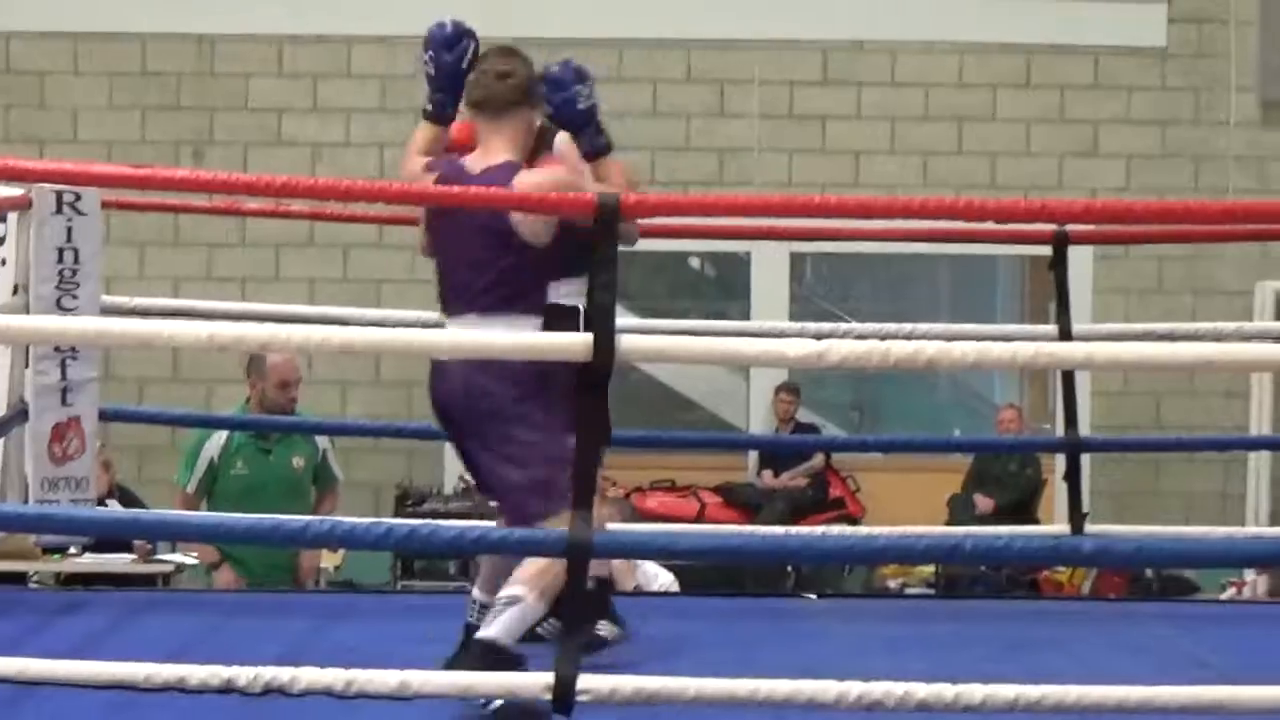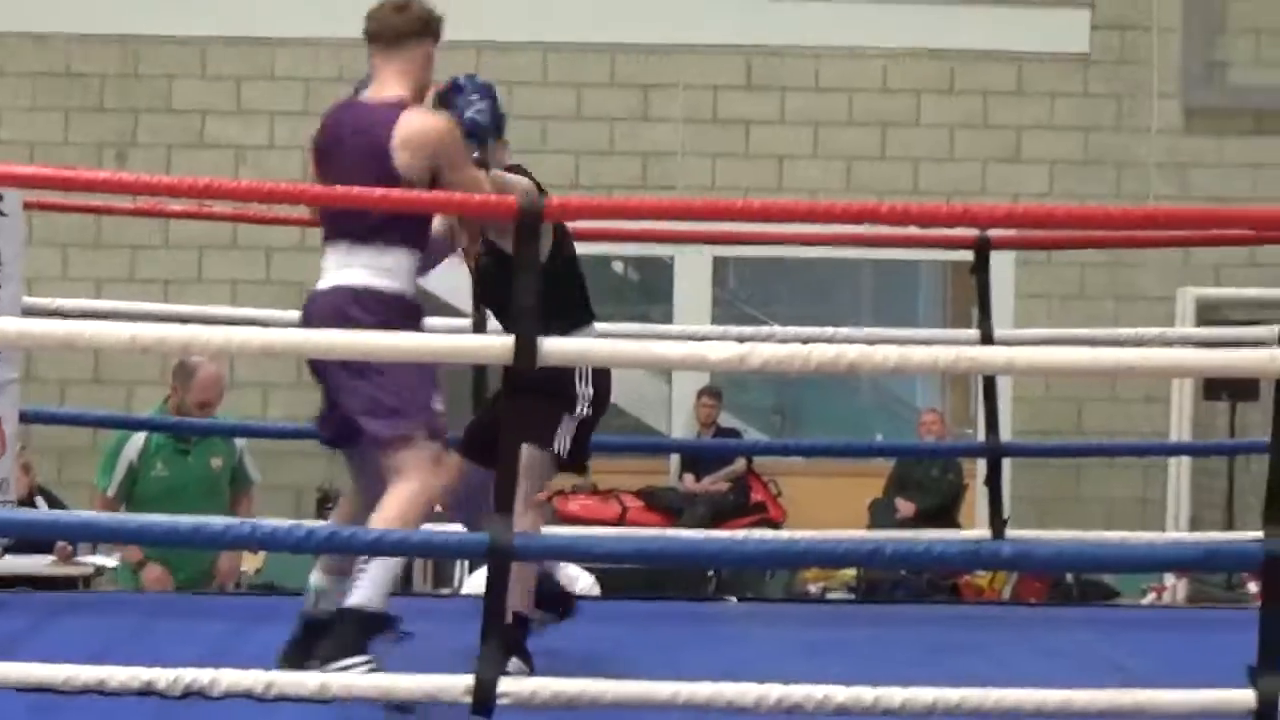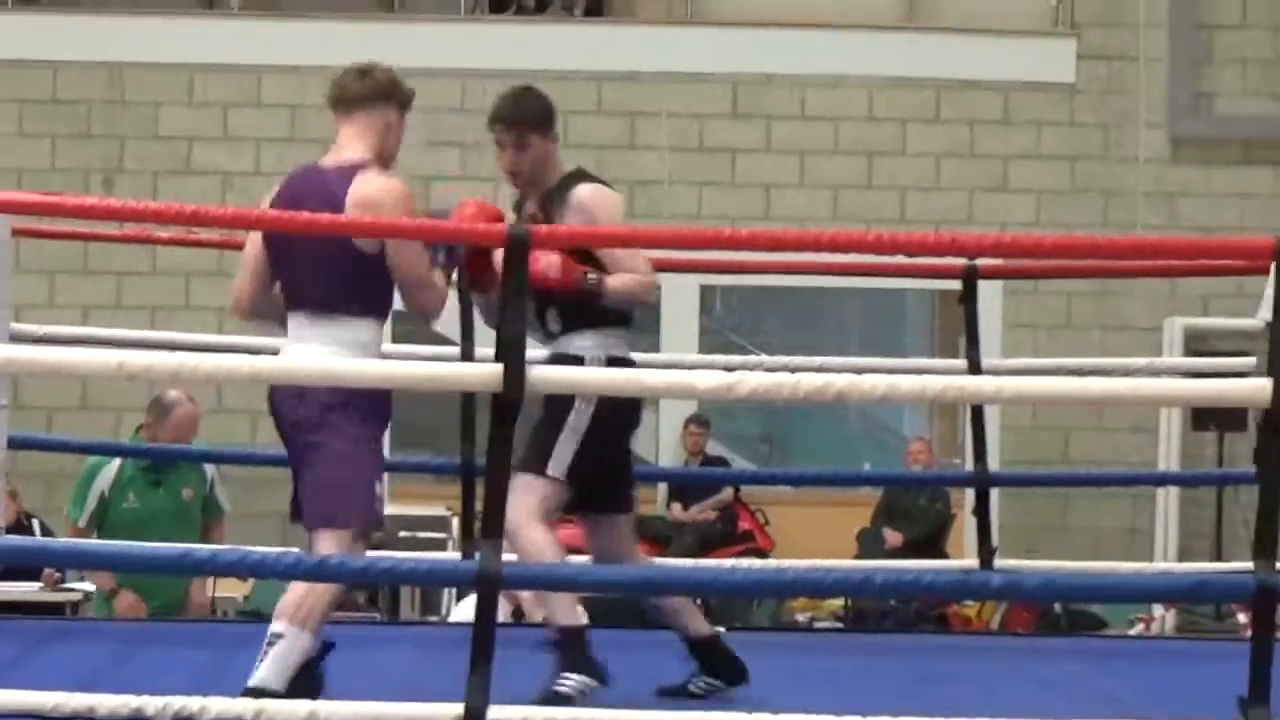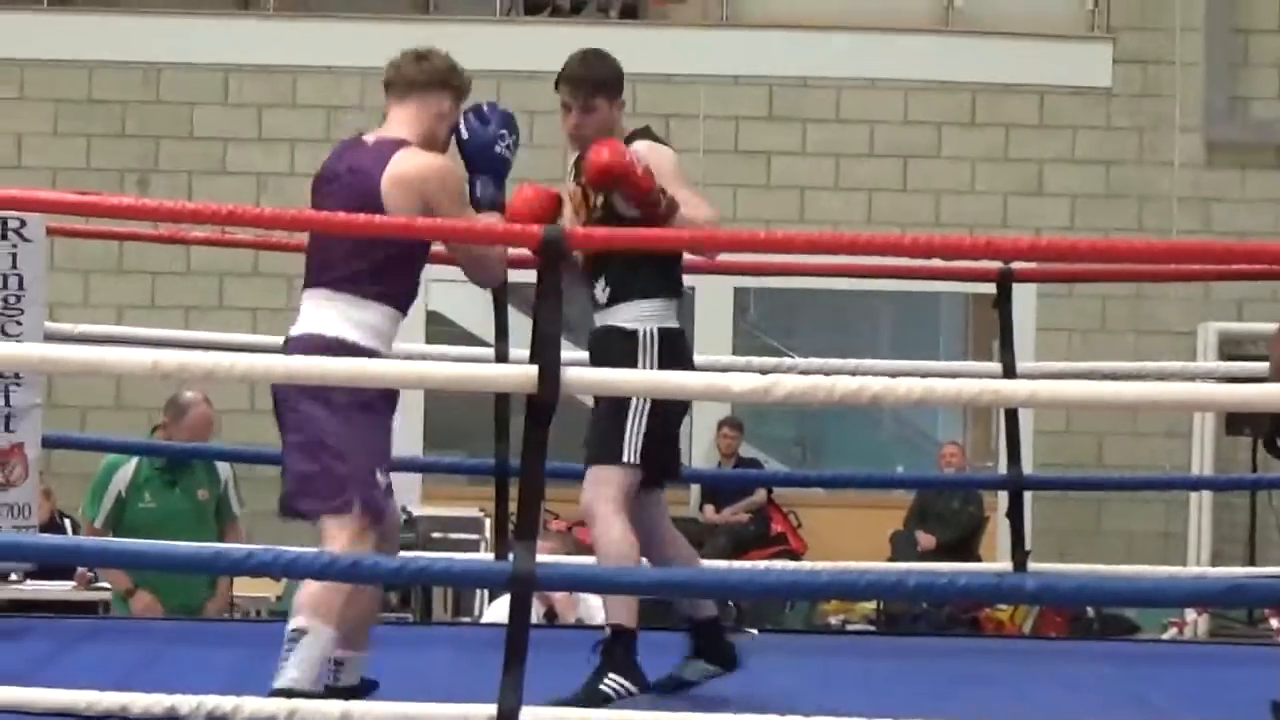
dt=0.3s
person 1, frame 1
left shoulder: (440, 180)
right shoulder: (544, 183)
left wrist: (442, 107)
right wrist: (589, 134)
left hip: (453, 373)
right hip: (511, 373)
left knee: (524, 511)
right knee: (564, 536)
left ankle: (483, 641)
right ankle: (488, 658)
person 1, frame 2
left shoulder: (334, 122)
right shoulder: (429, 129)
right wrist: (481, 150)
left hip: (330, 306)
right hip: (375, 314)
left knee: (368, 475)
right knee: (420, 471)
left ankle: (316, 629)
right ankle: (349, 633)
person 1, frame 3
left shoulder: (289, 189)
right shoulder: (385, 192)
left elbow: (244, 301)
right elbow: (427, 304)
right wrist: (435, 262)
left hip: (293, 378)
right hip: (344, 387)
left knee: (327, 530)
right knee: (337, 553)
left ankle: (298, 669)
right ankle: (262, 698)
person 1, frame 4
left shoulder: (341, 160)
right shoulder: (431, 169)
right elbow: (488, 271)
right wrist: (488, 185)
left hip: (309, 353)
right hip: (346, 361)
left knee: (379, 537)
right knee: (349, 542)
left ankle: (343, 689)
right ankle: (288, 701)
person 2, frame 1
left shoulder: (561, 145)
right shoulder: (473, 159)
left wrist: (594, 139)
right wrist: (439, 104)
left hip: (570, 320)
left ankle: (599, 609)
right ankle: (565, 605)
person 2, frame 2
left shoulder: (514, 188)
left elbow: (532, 241)
left hip: (571, 370)
right hip: (524, 368)
left knee: (518, 492)
left ankle: (512, 645)
right ankle: (543, 587)
person 2, frame 3
left shoulder: (587, 198)
right shoulder: (520, 210)
left elbow: (644, 283)
right elbow: (500, 300)
left wrist: (579, 280)
right wrist: (480, 262)
left hip: (593, 374)
right hip: (573, 377)
left knee: (525, 514)
right knee: (613, 544)
left ankle: (576, 663)
right ankle: (716, 660)
person 2, frame 4
left shoulder: (646, 154)
right shoulder: (583, 171)
left elbow: (709, 234)
right elbow: (578, 260)
left wrist: (654, 200)
left hip: (645, 345)
right hip: (619, 345)
left knee: (603, 501)
right knee: (645, 515)
left ankle: (620, 664)
right ankle: (711, 642)
person 3, frame 1
left shoulder: (314, 437)
right shoulder: (217, 438)
left elbow: (329, 493)
right elbow: (186, 508)
right wrist: (216, 565)
left hip: (292, 584)
right hip: (231, 583)
person 3, frame 2
left shoulder: (229, 439)
right shoulder: (135, 440)
left elbow: (243, 496)
right elbow: (105, 512)
left wrist: (232, 547)
right wrist: (141, 564)
left hip: (210, 586)
right hip: (148, 586)
person 3, frame 3
left shoulder: (202, 467)
right shoulder: (106, 469)
left elbow: (214, 528)
right elbow: (77, 540)
left wrist: (201, 581)
right wrist: (114, 591)
left hip: (185, 614)
right hip: (120, 615)
person 3, frame 4
left shoulder: (217, 468)
right shoulder: (122, 469)
left elbow: (231, 532)
left wrist: (221, 595)
right wrist: (130, 592)
left hip: (201, 612)
right hip: (139, 613)
